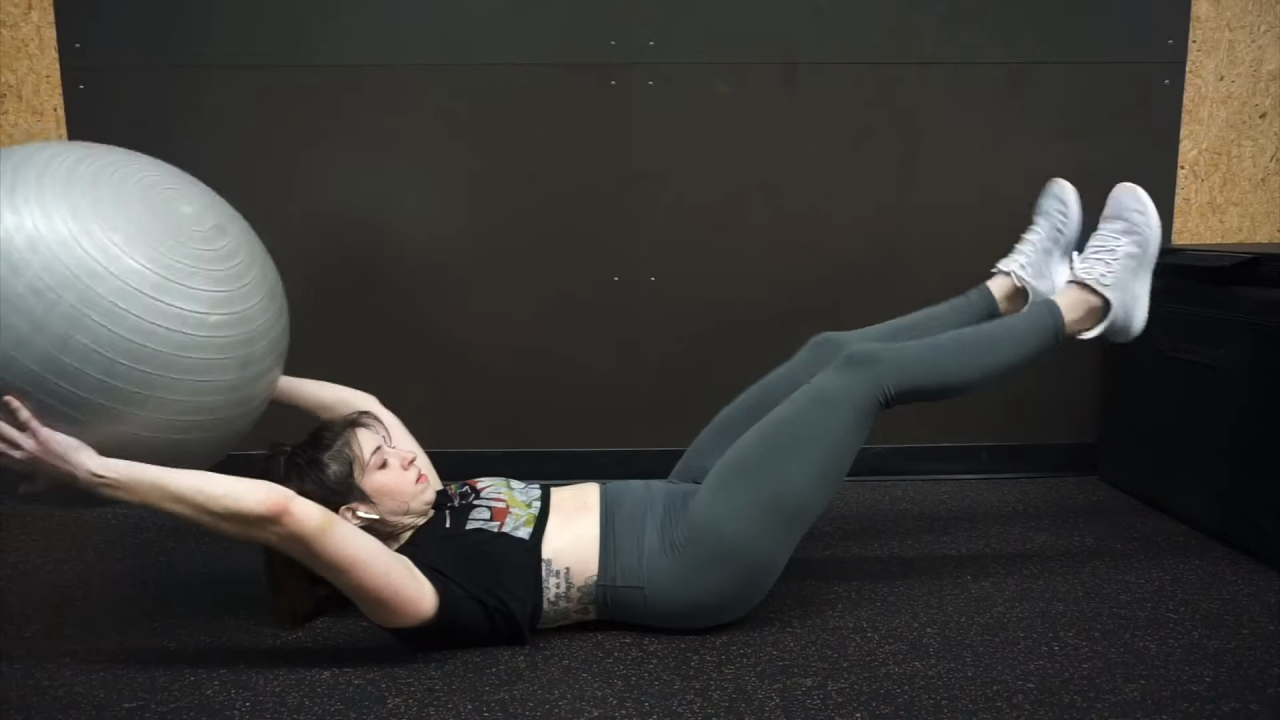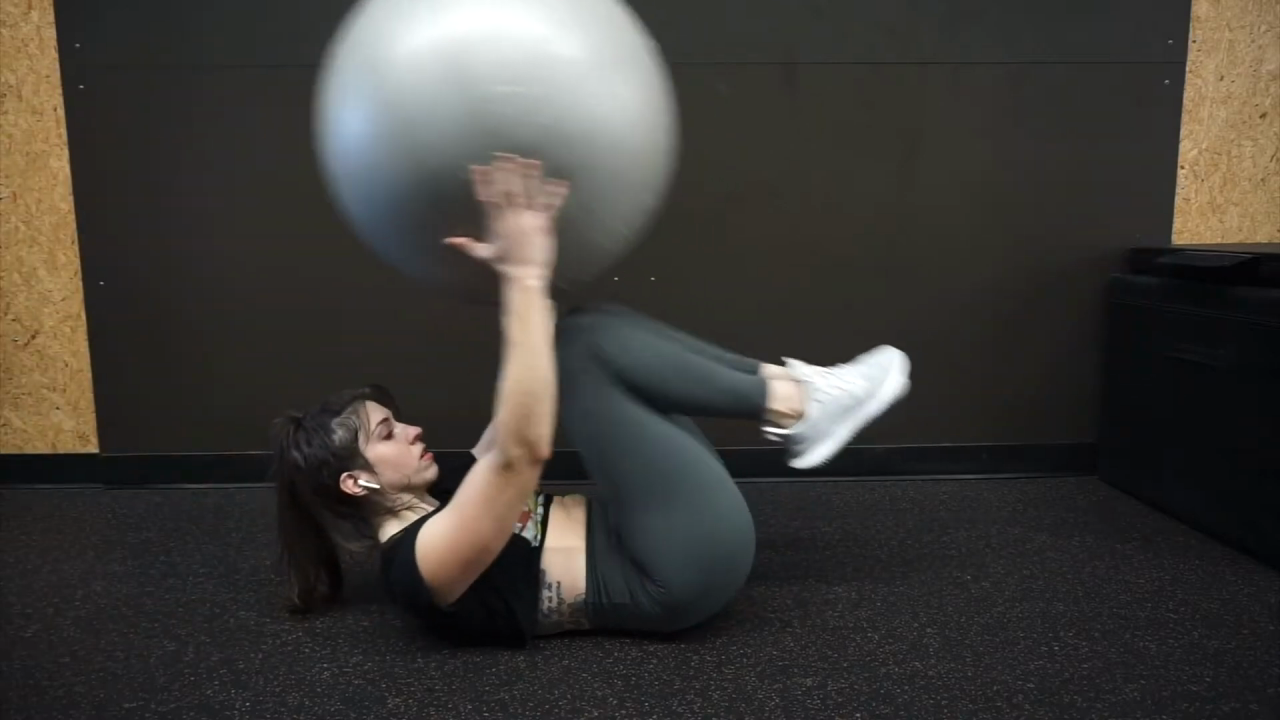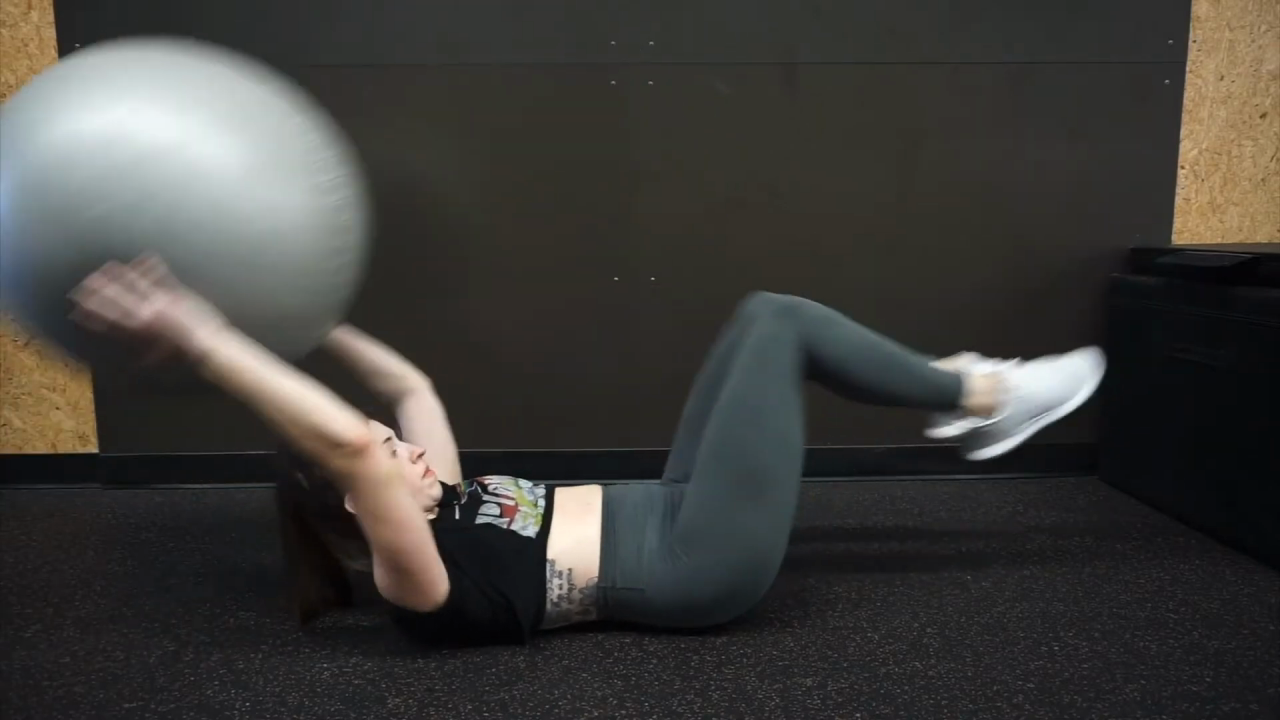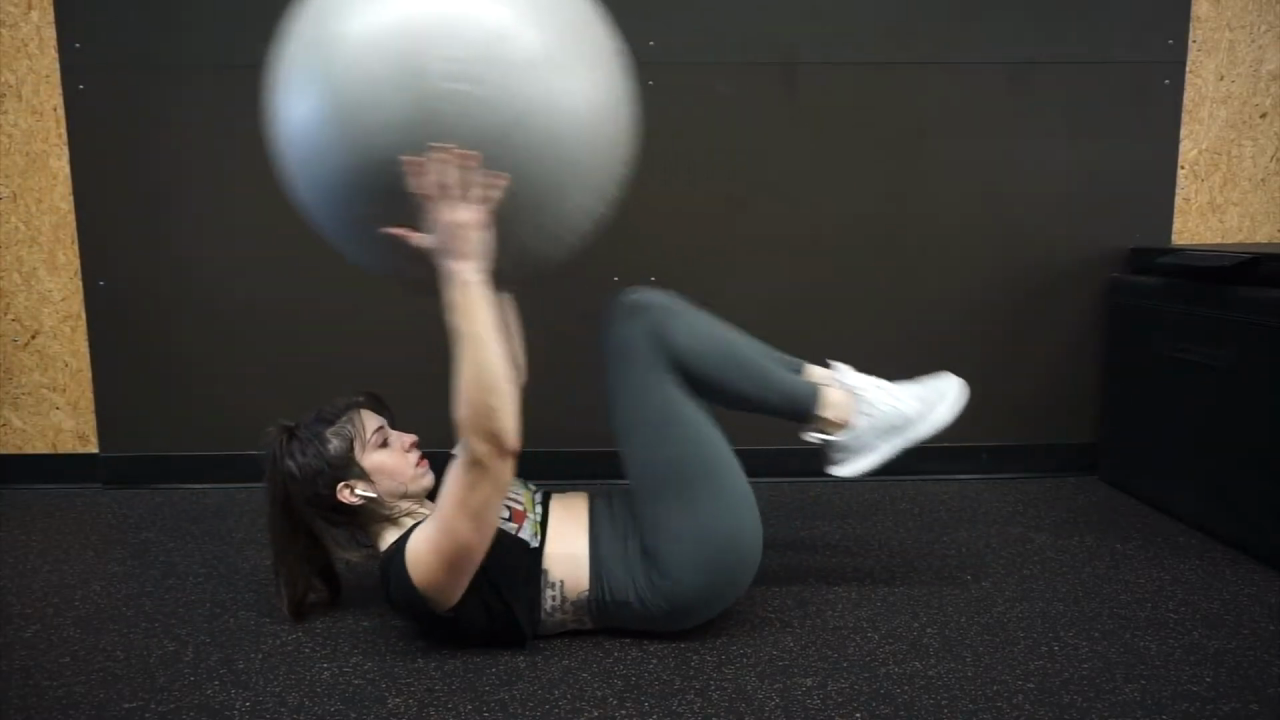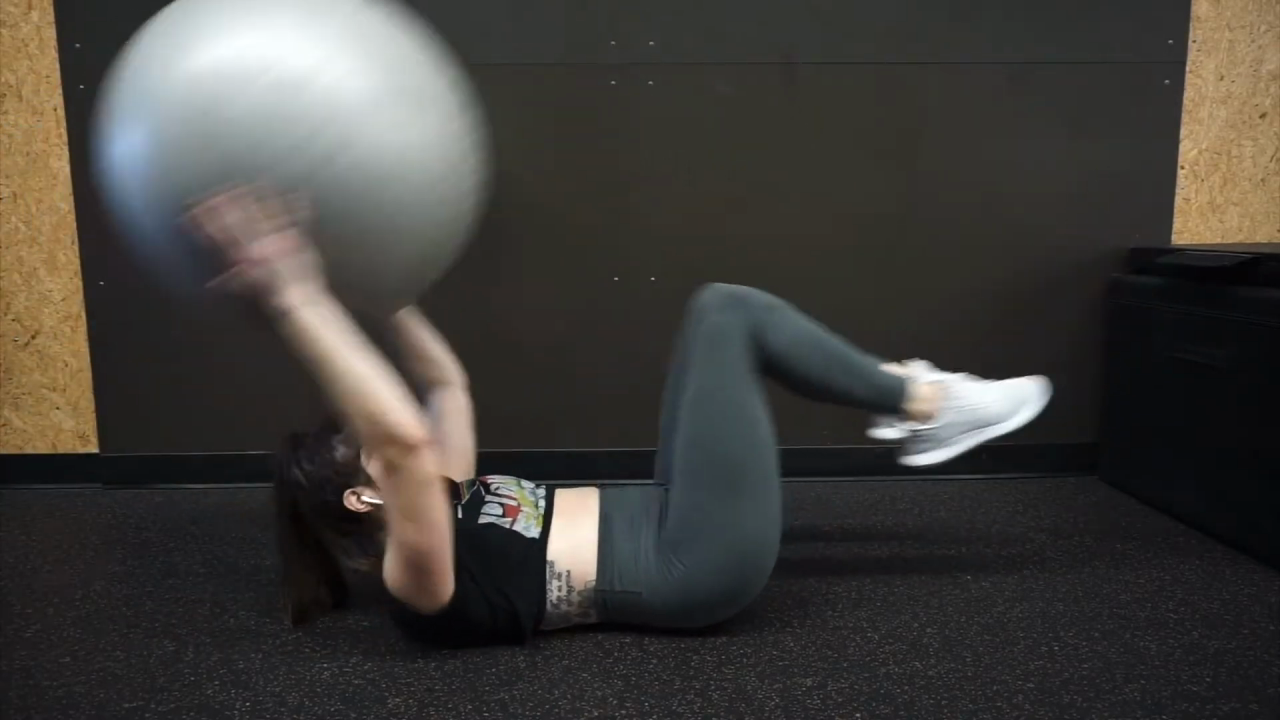
dt=1s
person 1, frame 1
left shoulder: (431, 516)
right shoulder: (416, 591)
left elbow: (364, 403)
right elbow: (282, 510)
right wrist: (95, 468)
left hip: (672, 510)
right hip: (699, 561)
left knee: (832, 351)
right knee: (859, 368)
left ankle: (1019, 289)
right ankle: (1083, 306)
person 1, frame 2
left shoulder: (437, 503)
right shoulder: (426, 561)
right elbow: (526, 446)
left wrist: (525, 276)
right wrist: (526, 276)
left hip: (684, 542)
right hip: (692, 561)
left knee: (574, 354)
right knee: (582, 341)
left ankle: (789, 389)
right ankle: (792, 402)
person 1, frame 3
left shoulder: (450, 513)
right shoulder: (424, 588)
left elbow: (413, 387)
right elbow: (354, 449)
right wrist: (197, 334)
left hip: (673, 516)
right hip: (703, 563)
left knee: (766, 326)
right knee: (771, 320)
left ankle: (972, 392)
right ankle: (980, 394)
person 1, frame 4
left shoulder: (434, 508)
right shoulder: (423, 570)
left elbow: (506, 383)
right elbow: (497, 437)
left wrist: (478, 273)
right wrist: (464, 267)
left hip: (685, 548)
right hip: (696, 563)
left knee: (634, 326)
right knee: (639, 319)
left ankle: (835, 394)
right ankle: (840, 413)
person 1, frame 5
left shoulder: (450, 508)
right shoulder: (421, 586)
left elbow: (444, 380)
right elbow: (401, 435)
right wrist: (300, 299)
left hip: (675, 519)
right hip: (702, 566)
left knee: (722, 317)
right knee: (723, 311)
left ankle: (919, 397)
right ankle: (924, 404)
